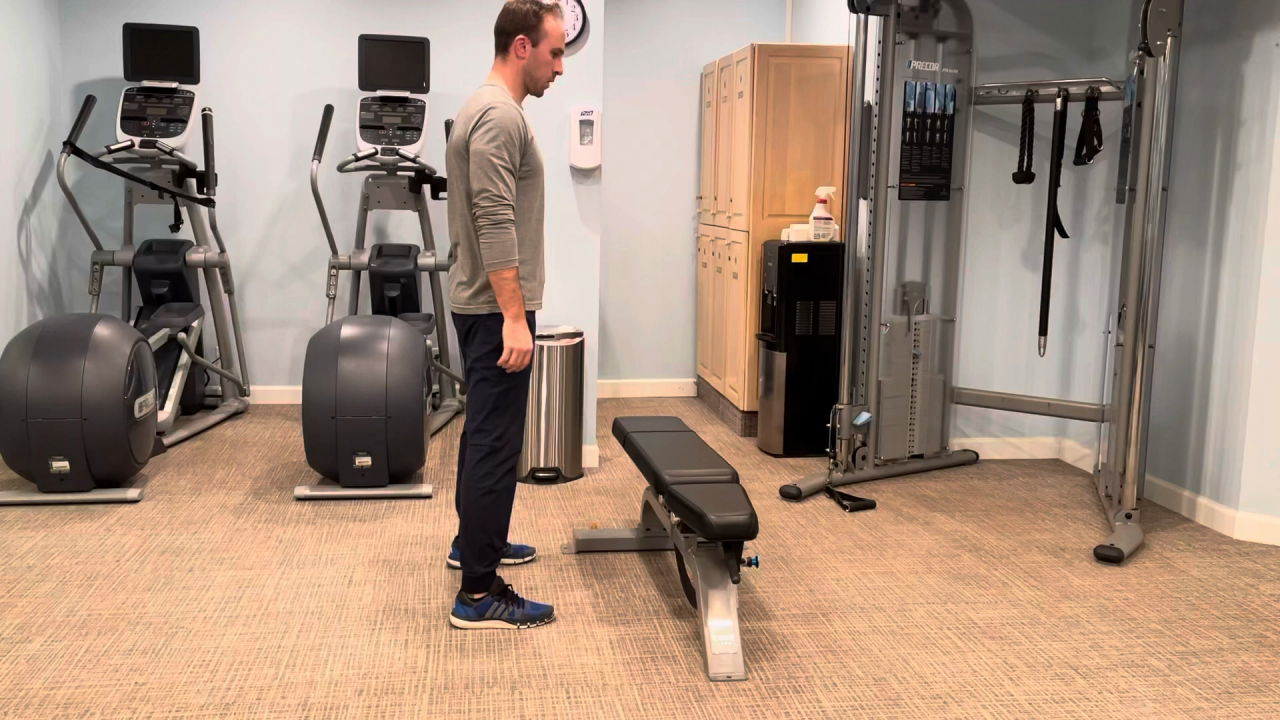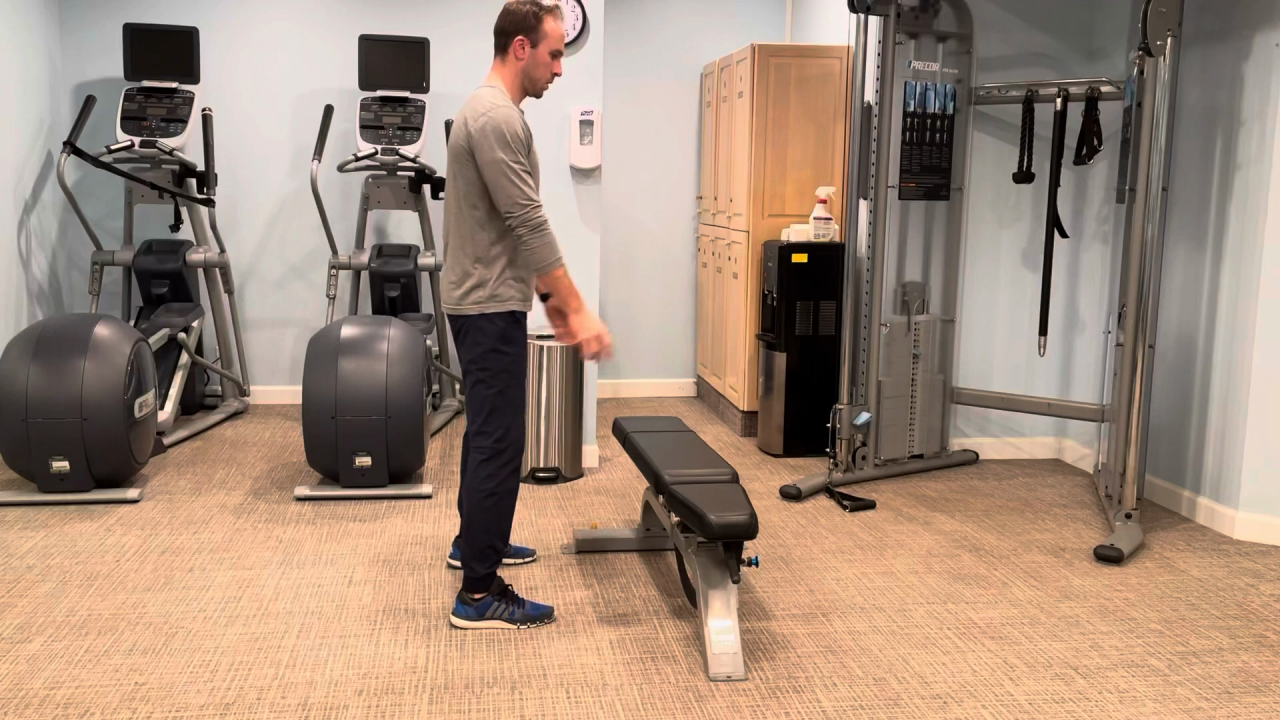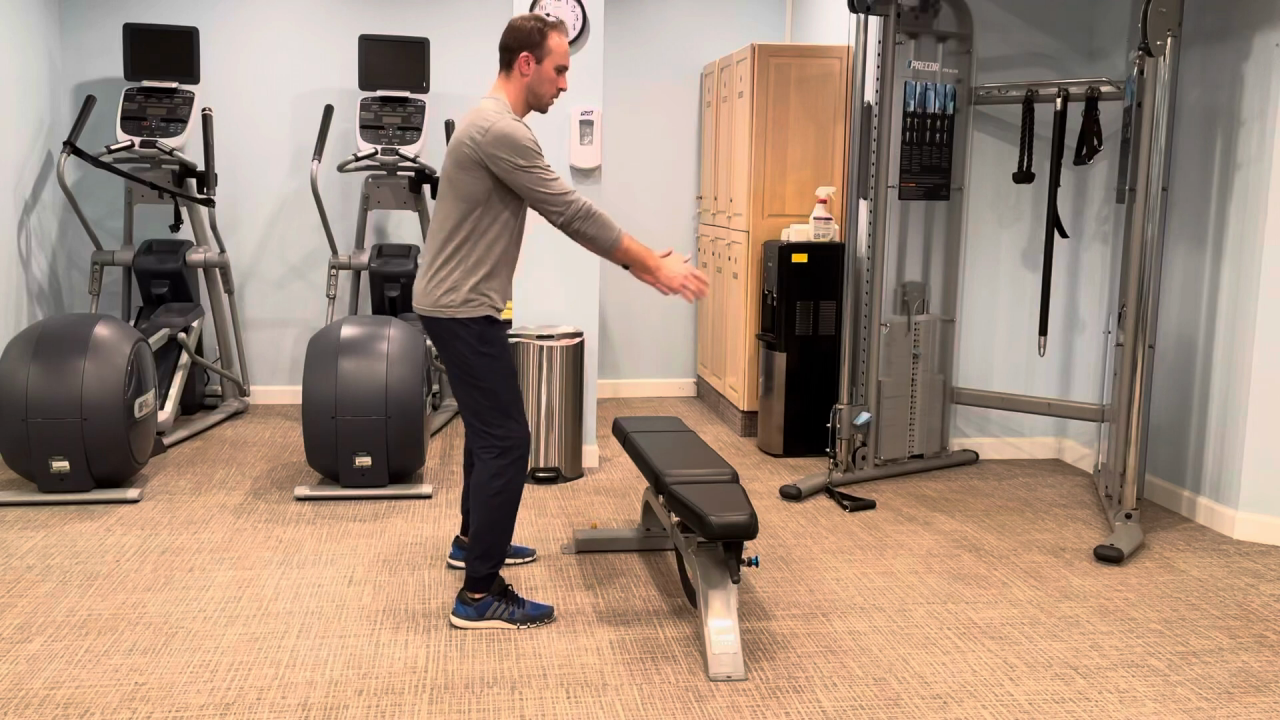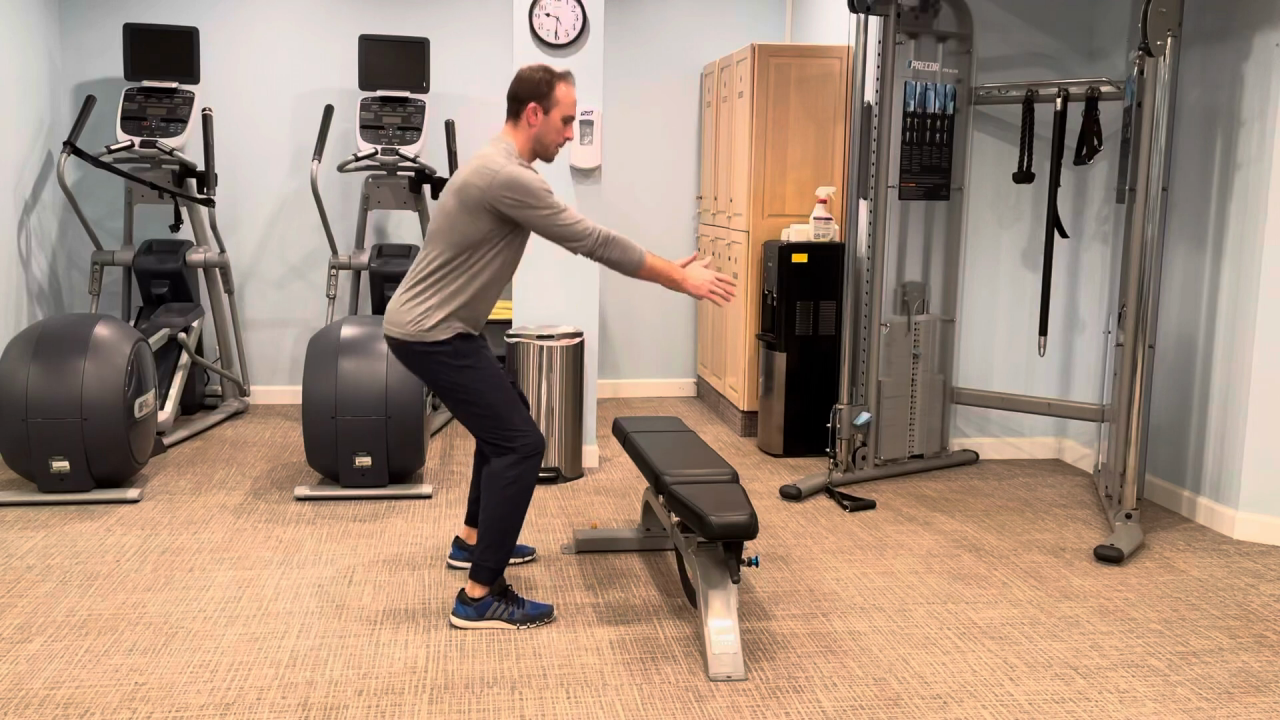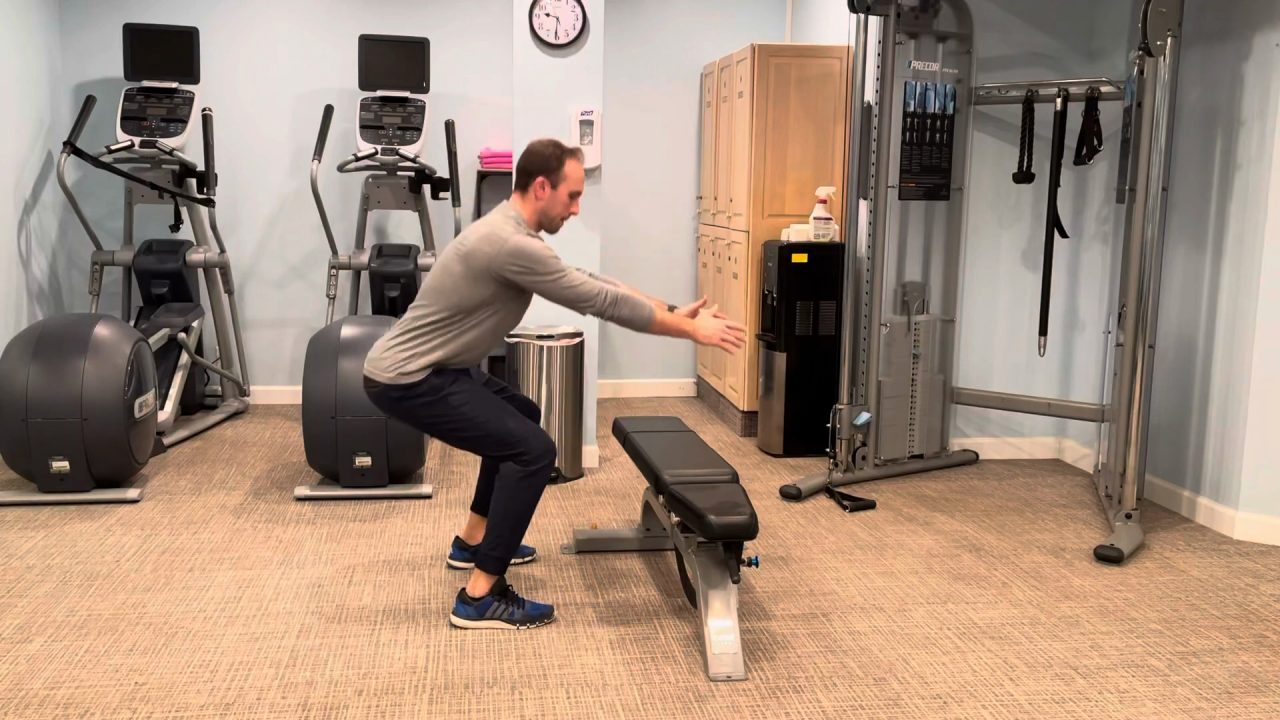
dt=0.3s
person 1, frame 1
left shoulder: (488, 108)
right shoulder: (500, 115)
right elbow: (495, 225)
right wrist: (513, 318)
left hip: (486, 303)
right hip: (493, 309)
left knee: (486, 430)
right knee: (496, 439)
left ankle: (474, 538)
right ankle: (478, 593)
person 1, frame 2
left shoulder: (487, 110)
right shoulder: (497, 118)
right elbow: (528, 228)
left wrist: (551, 299)
right wrist: (577, 311)
left hip: (483, 300)
right hip: (490, 307)
left knee: (487, 430)
right knee: (499, 438)
left ankle: (473, 540)
right ankle: (479, 593)
person 1, frame 3
left shoulder: (496, 123)
right shoulder: (499, 130)
left elbow: (566, 212)
right elbow: (572, 213)
left wrist: (644, 261)
right wrist: (653, 266)
left hip: (456, 302)
right hip: (461, 309)
left knee: (491, 426)
right knee: (506, 439)
left ankle: (474, 540)
right ankle: (479, 597)
person 1, frame 4
left shoulder: (502, 167)
right shoulder: (505, 175)
left elbow: (583, 236)
right elbow: (590, 240)
left wrist: (664, 269)
right wrist: (678, 278)
left hip: (436, 324)
right hip: (432, 332)
left knee: (503, 423)
right knee: (519, 442)
left ankle: (473, 537)
right ankle: (480, 596)
person 1, frame 5
left shoulder: (511, 233)
right shoulder: (512, 245)
left elbow: (589, 284)
right elbow: (601, 302)
left wrist: (672, 311)
right wrist: (692, 331)
left hip: (419, 367)
right hip: (403, 379)
left knee: (518, 417)
right knee: (532, 450)
left ankle: (473, 539)
right ankle: (480, 596)
